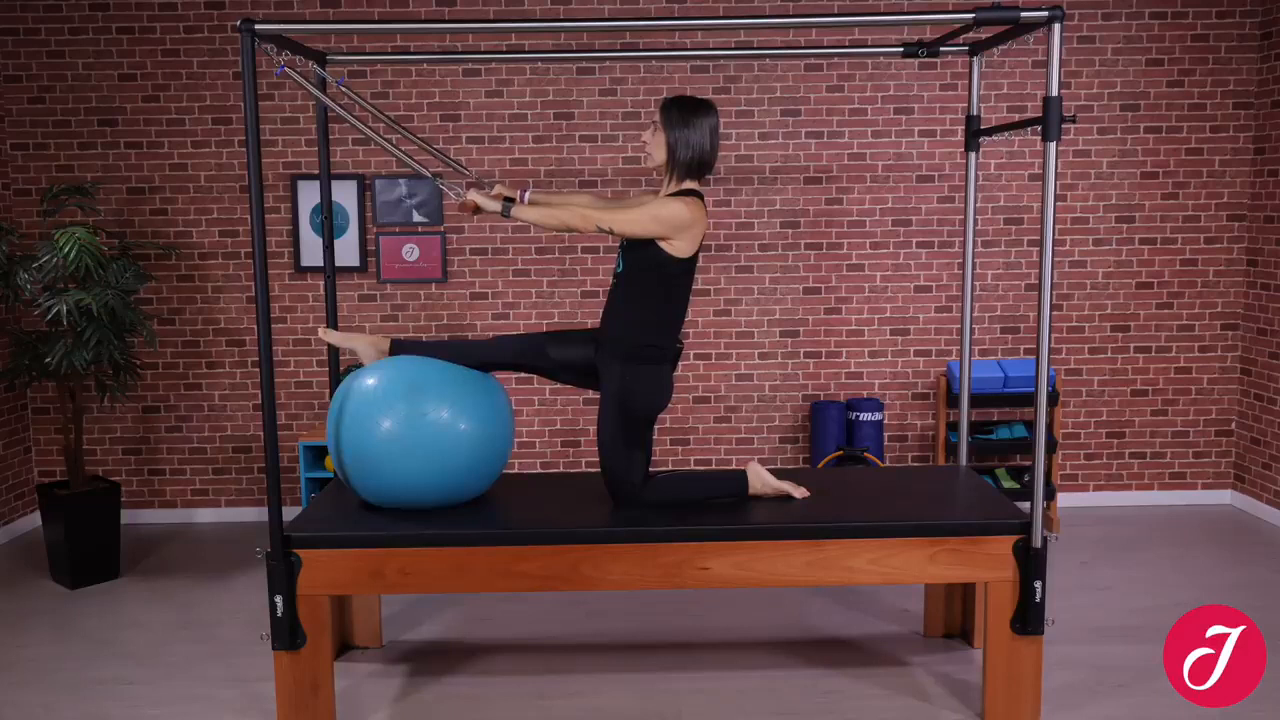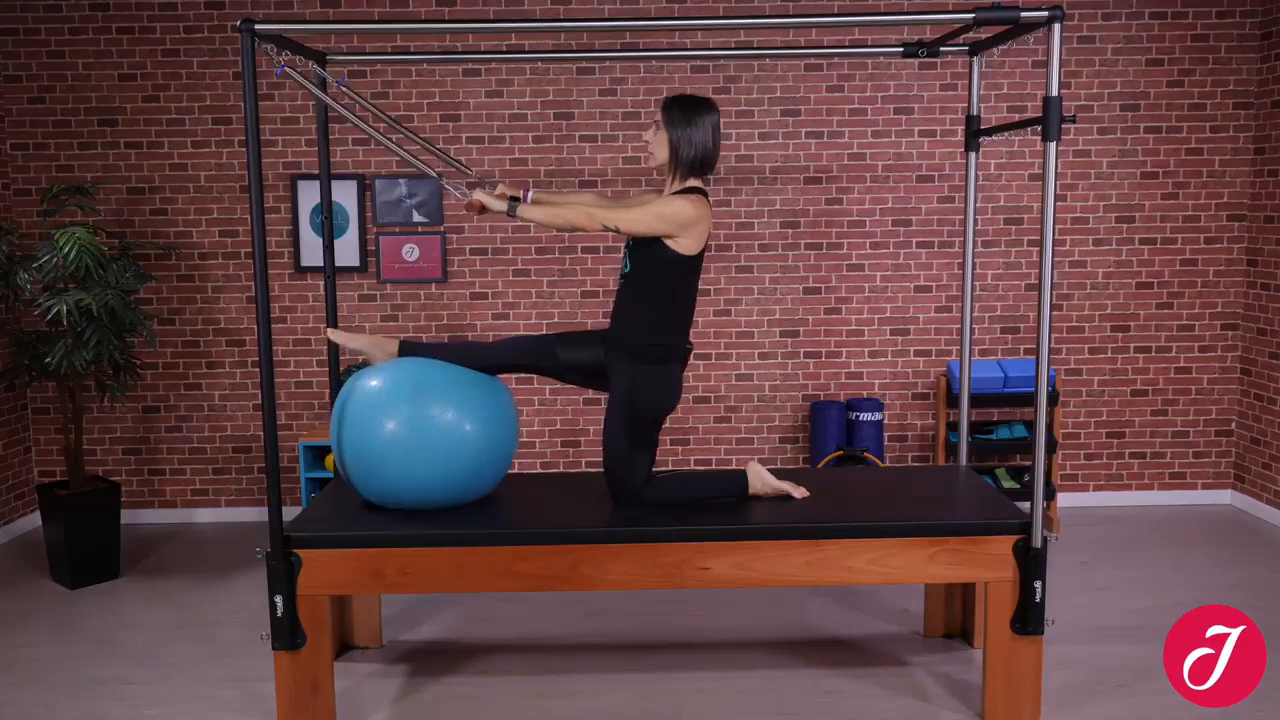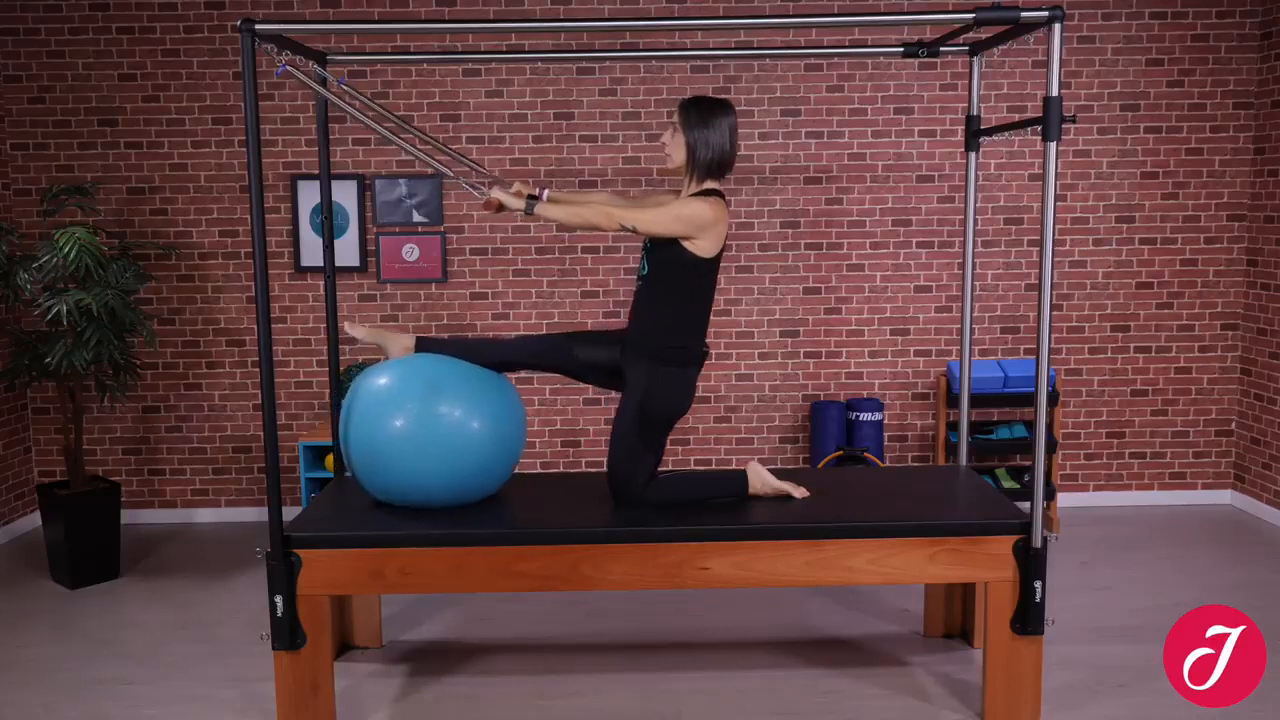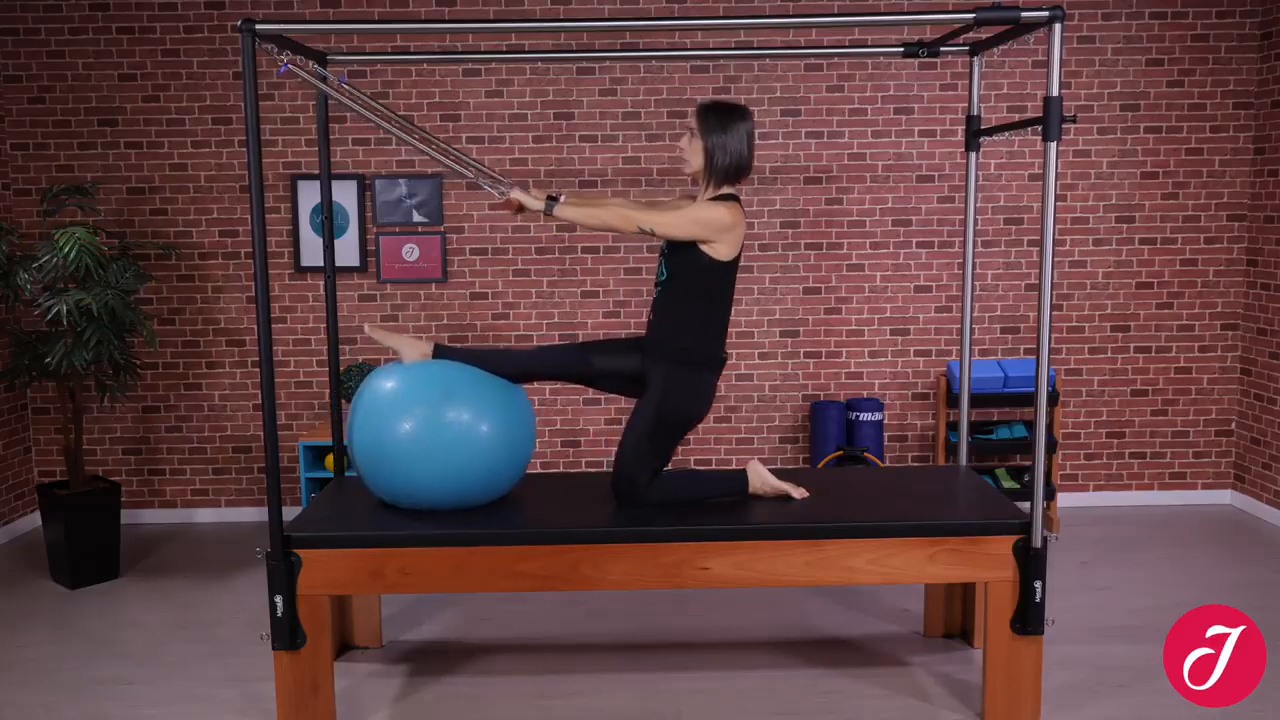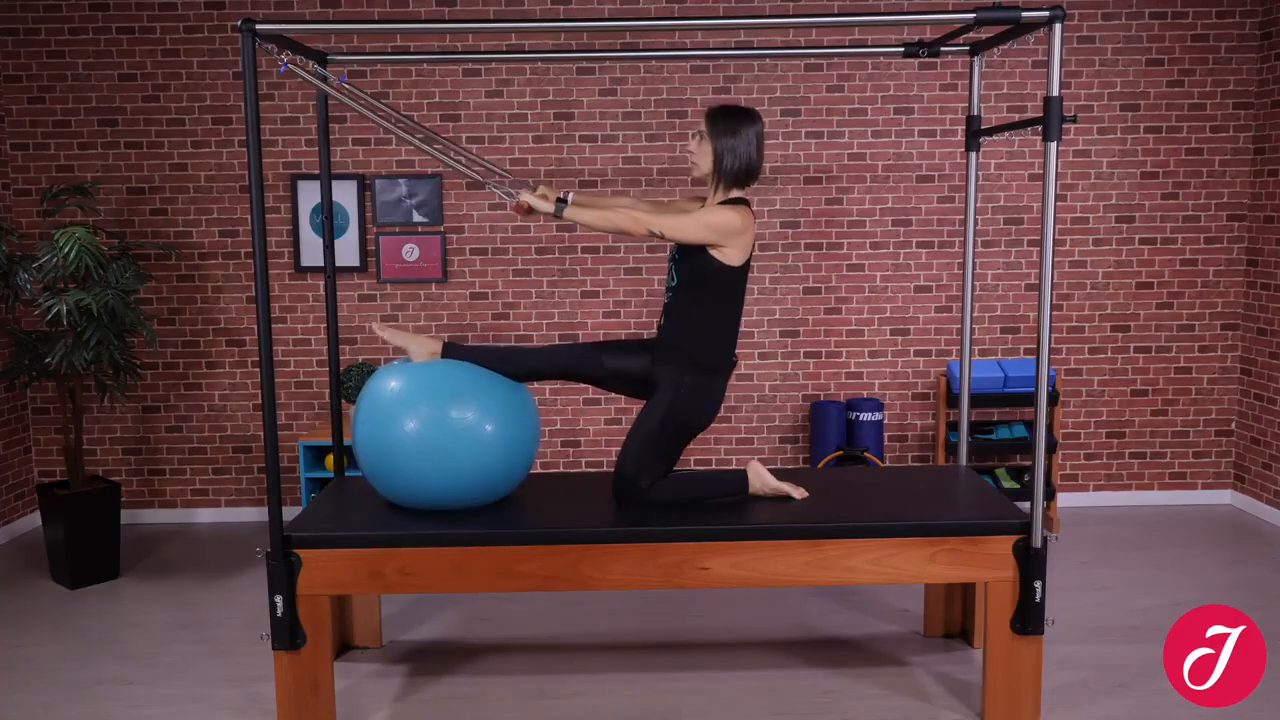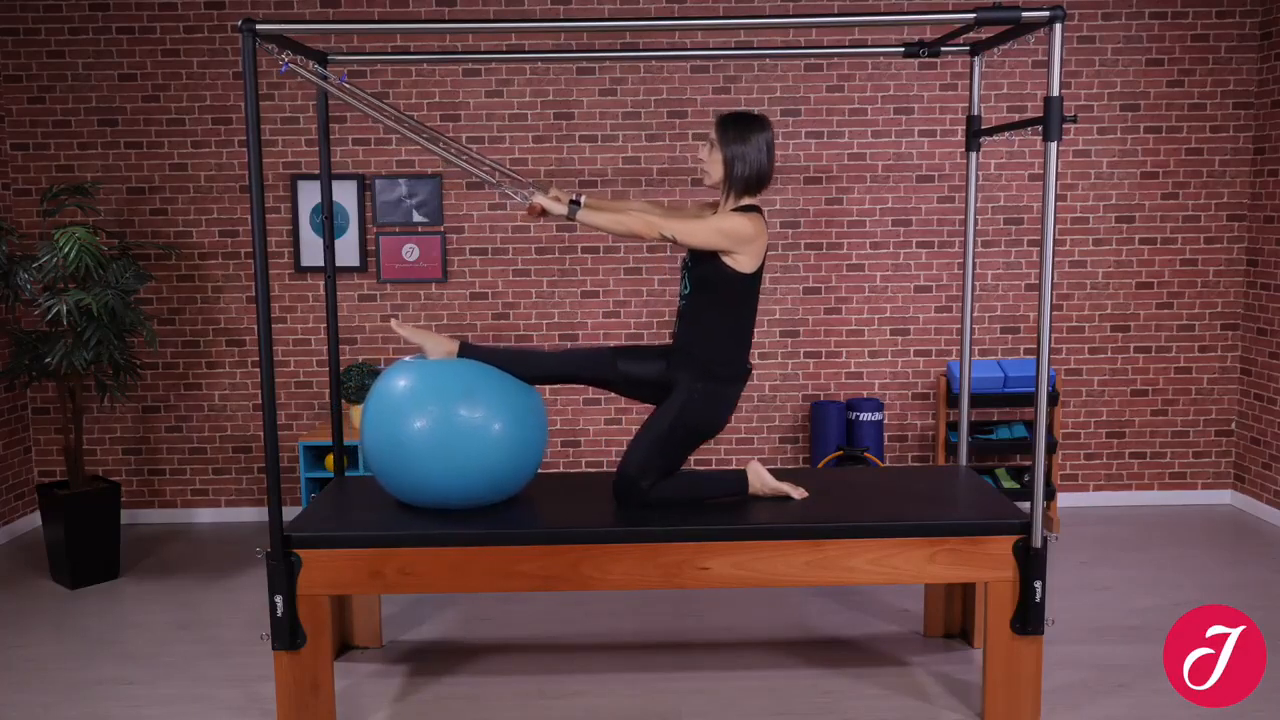
dt=0.5s
person 1, frame 1
left shoulder: (683, 211)
right shoulder: (664, 201)
left elbow: (586, 222)
right elbow: (597, 202)
left wrist: (502, 209)
right wrist: (524, 195)
left hip: (640, 366)
right hip: (616, 348)
left knee: (628, 488)
right knee: (506, 350)
left ankle: (748, 482)
right ankle: (387, 349)
person 1, frame 2
left shoulder: (688, 209)
right shoulder: (666, 198)
left elbow: (591, 220)
right elbow: (600, 202)
left wrist: (508, 208)
right wrist: (526, 194)
left hip: (650, 366)
right hip: (623, 349)
left knee: (629, 489)
right knee: (517, 353)
left ankle: (749, 482)
right ankle: (396, 351)
person 1, frame 3
left shoulder: (705, 211)
right shoulder: (684, 201)
left elbow: (608, 219)
right elbow: (613, 200)
left wrist: (526, 207)
right wrist: (543, 194)
left hip: (666, 367)
right hip: (641, 349)
left knee: (630, 486)
right knee: (533, 350)
left ankle: (749, 481)
right ankle: (412, 347)
person 1, frame 4
left shoulder: (722, 215)
right shoulder: (700, 205)
left elbow: (626, 221)
right elbow: (629, 205)
left wrist: (546, 207)
right wrist: (557, 199)
left hip: (686, 372)
right hip: (658, 355)
left knee: (631, 488)
right knee: (553, 361)
left ankle: (748, 481)
right ankle: (430, 355)
person 1, frame 5
left shoulder: (732, 220)
right shoulder: (708, 208)
left elbow: (635, 224)
right elbow: (637, 205)
left wrist: (555, 209)
right wrist: (564, 198)
left hip: (696, 377)
right hip: (669, 357)
left knee: (632, 488)
right knee: (564, 360)
left ankle: (749, 481)
right ankle: (439, 352)
person 1, frame 6
left shoulder: (745, 226)
right shoulder: (721, 214)
left elbow: (648, 228)
right elbow: (649, 210)
left wrist: (569, 212)
right wrist: (578, 200)
left hip: (710, 383)
right hip: (682, 364)
left knee: (632, 489)
right knee: (575, 364)
left ankle: (748, 482)
right ankle: (455, 351)
